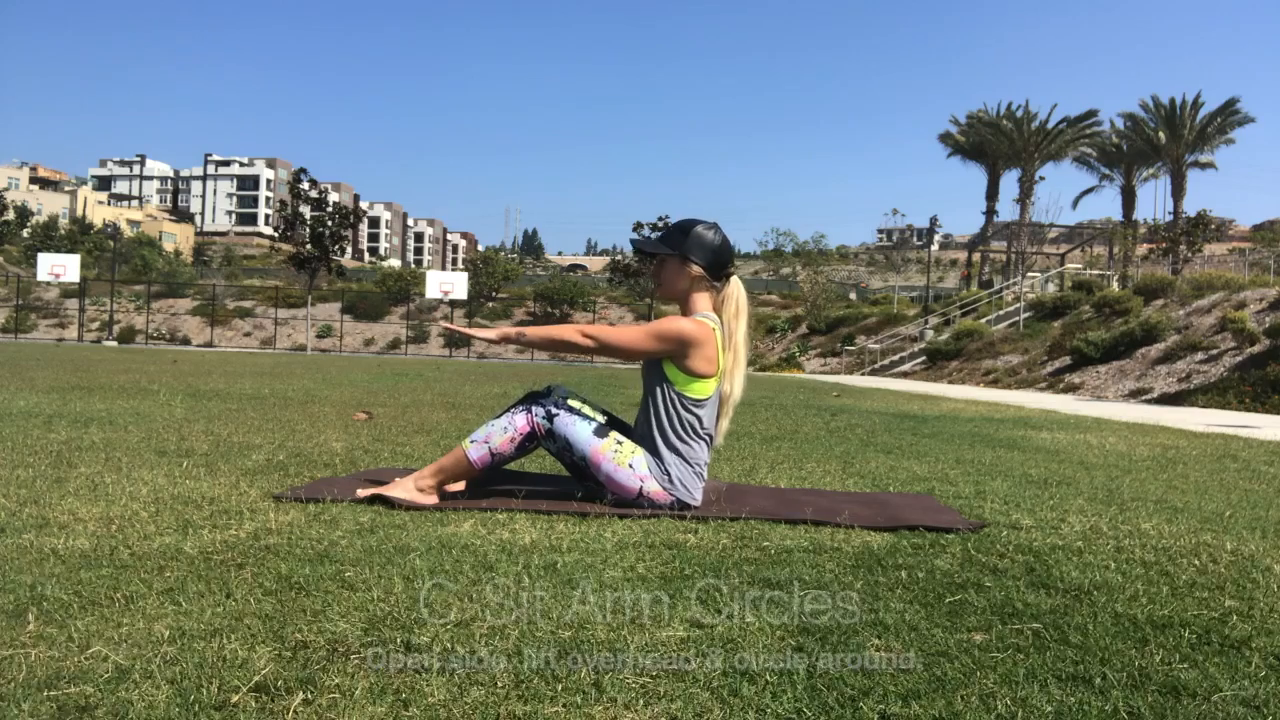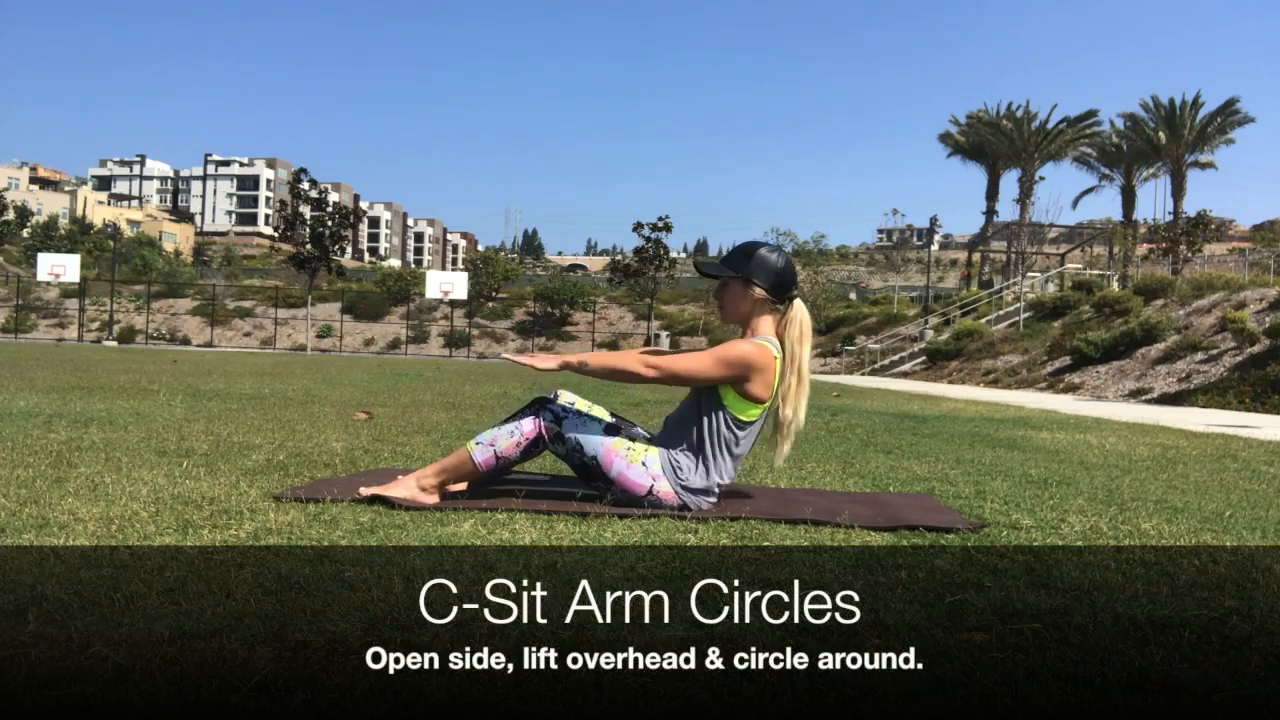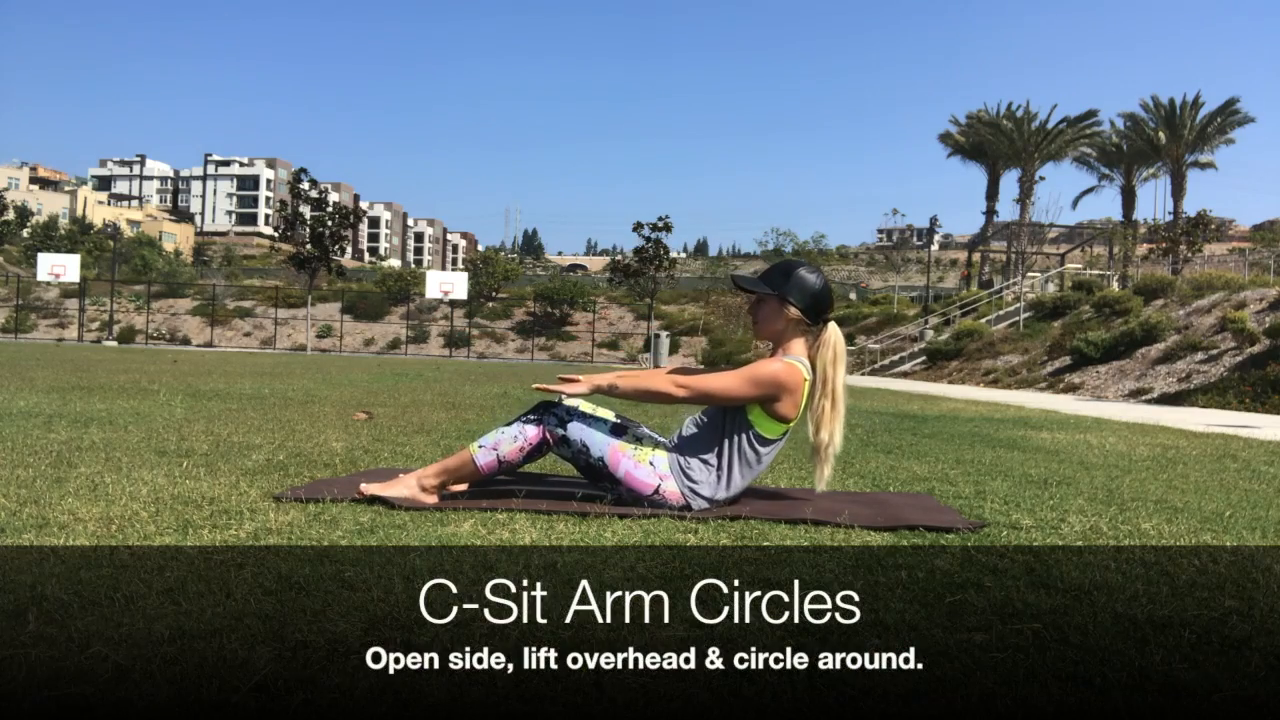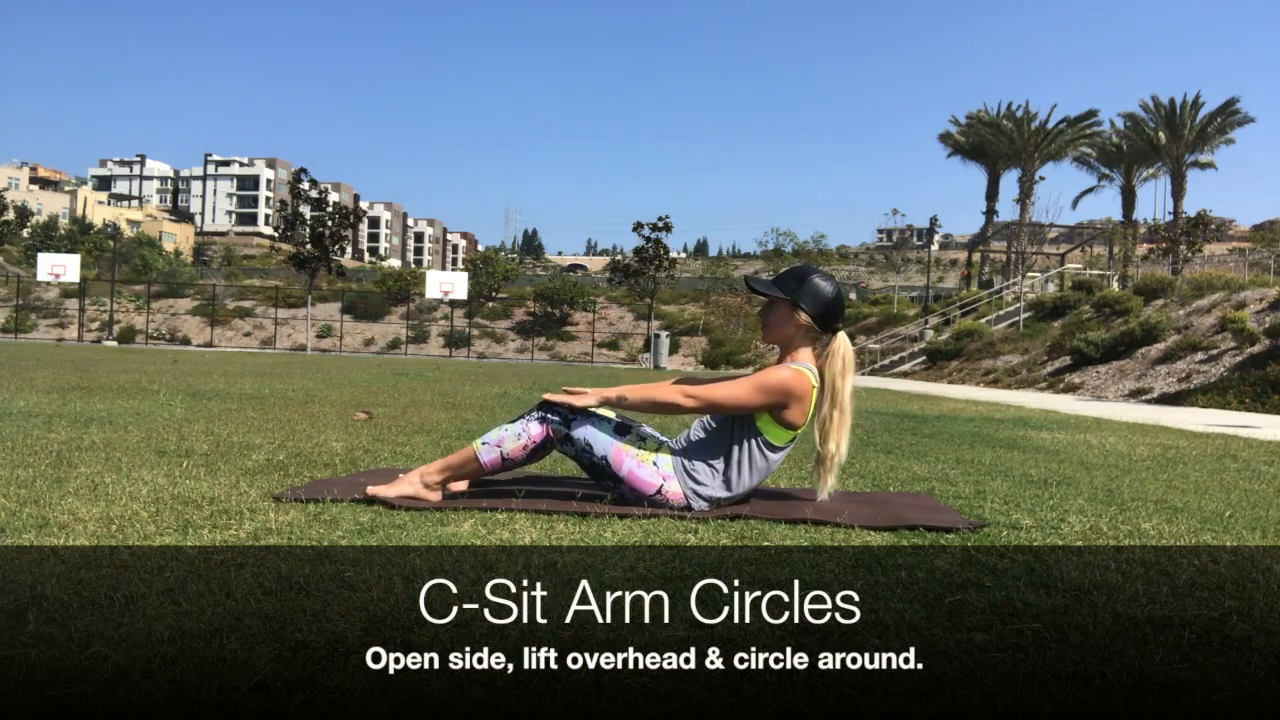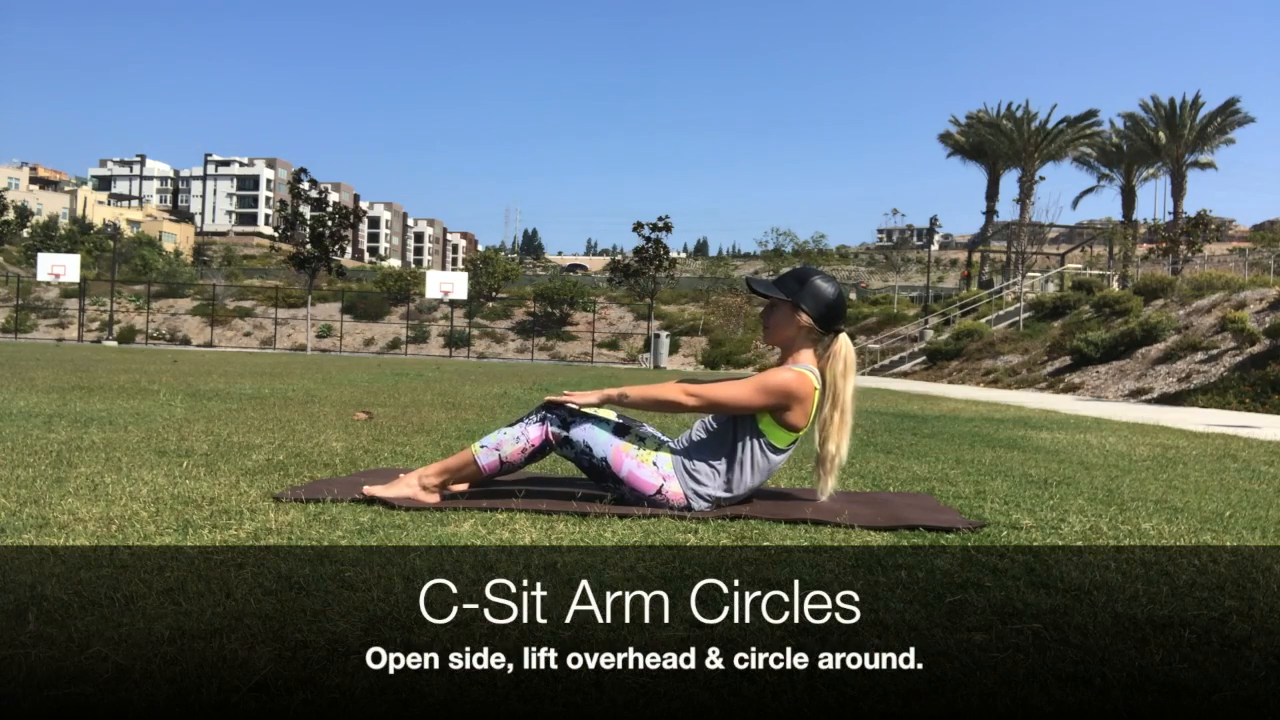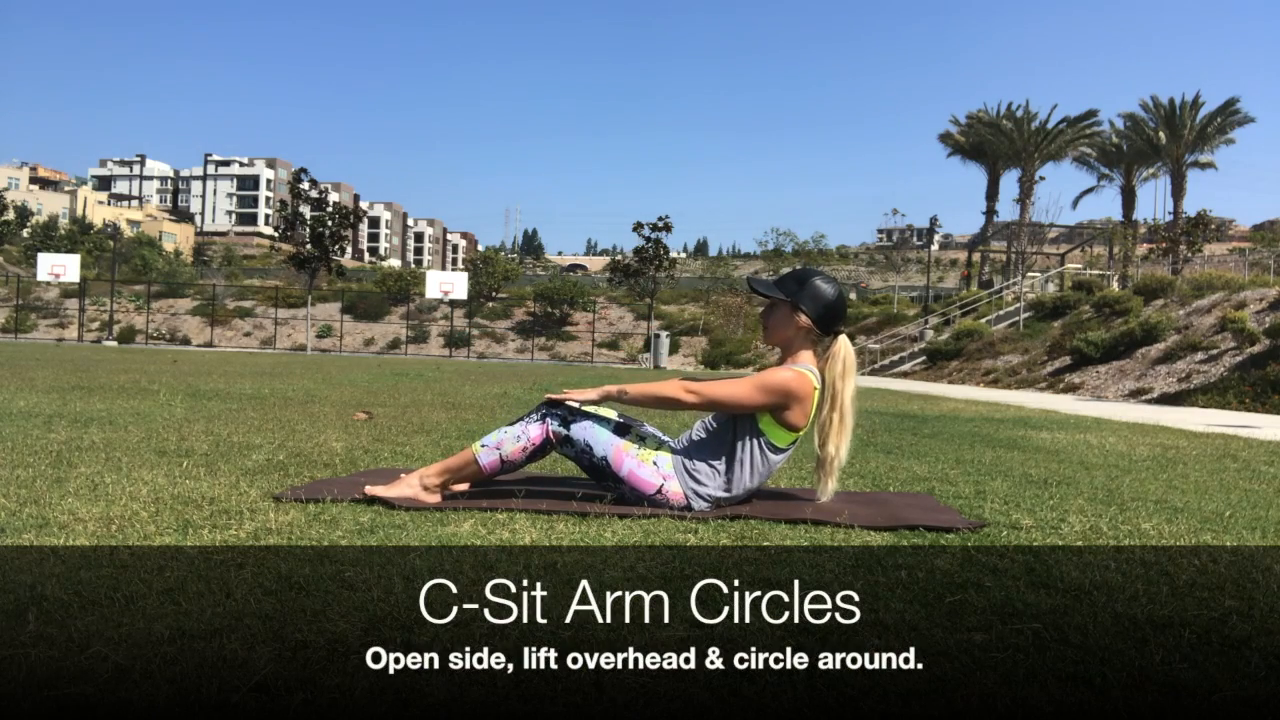
dt=0.4s
person 1, frame 1
left shoulder: (688, 332)
right shoulder: (702, 328)
left elbow: (588, 338)
right elbow: (604, 336)
left wrist: (505, 334)
right wrist: (514, 333)
left hip: (665, 487)
right hip: (659, 467)
left knee: (541, 413)
right knee: (551, 399)
left ankle: (425, 484)
right ankle: (454, 476)
person 1, frame 2
left shoulder: (750, 356)
right shoulder: (750, 352)
left elbow: (649, 369)
right elbow: (660, 356)
left wrist: (565, 361)
right wrist: (571, 359)
left hip: (675, 485)
right hip: (673, 468)
left knee: (548, 418)
right knee: (558, 404)
left ankle: (427, 482)
right ankle: (456, 476)
person 1, frame 3
left shoulder: (782, 374)
right shoulder: (778, 369)
left elbow: (679, 389)
right elbow: (685, 373)
left wrist: (599, 384)
right wrist: (603, 379)
left hip: (680, 486)
right hip: (679, 465)
left knee: (554, 421)
right knee: (561, 411)
left ankle: (427, 481)
right ankle: (457, 474)
person 1, frame 4
left shoulder: (790, 381)
right shoulder: (785, 375)
left elbow: (688, 399)
right elbow: (694, 383)
left wrist: (606, 396)
right wrist: (609, 394)
left hip: (682, 487)
right hip: (682, 465)
left knee: (557, 419)
right knee: (563, 413)
left ankle: (430, 478)
right ankle: (458, 474)
person 1, frame 5
left shoulder: (792, 382)
right shoulder: (787, 376)
left elbow: (690, 398)
right elbow: (698, 388)
left wrist: (607, 394)
right wrist: (609, 398)
left hip: (682, 487)
right hip: (681, 466)
left knee: (557, 421)
right knee: (563, 413)
left ankle: (429, 479)
right ankle: (457, 475)
person 1, frame 6
left shoulder: (792, 382)
right shoulder: (789, 375)
left elbow: (690, 396)
right elbow: (702, 388)
left wrist: (607, 391)
right wrist: (609, 395)
left hip: (683, 487)
right hip: (684, 464)
left knee: (557, 420)
right knee: (565, 412)
left ankle: (431, 480)
right ankle: (455, 475)
